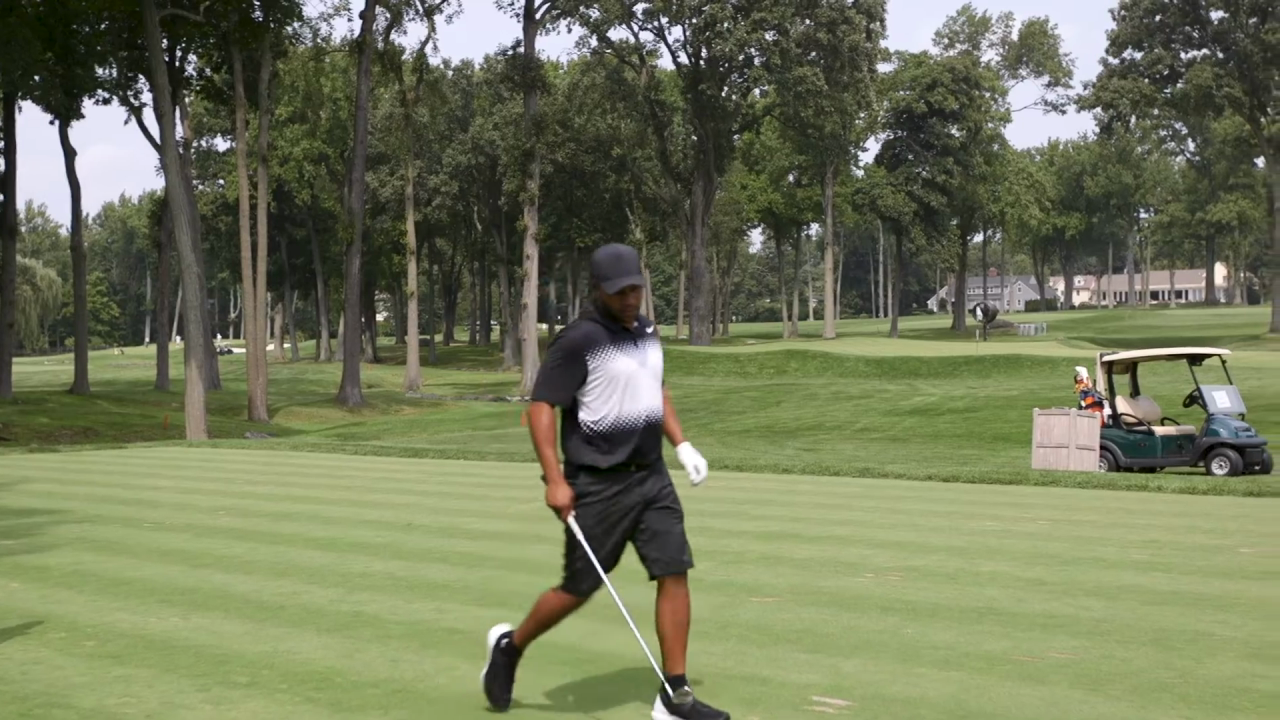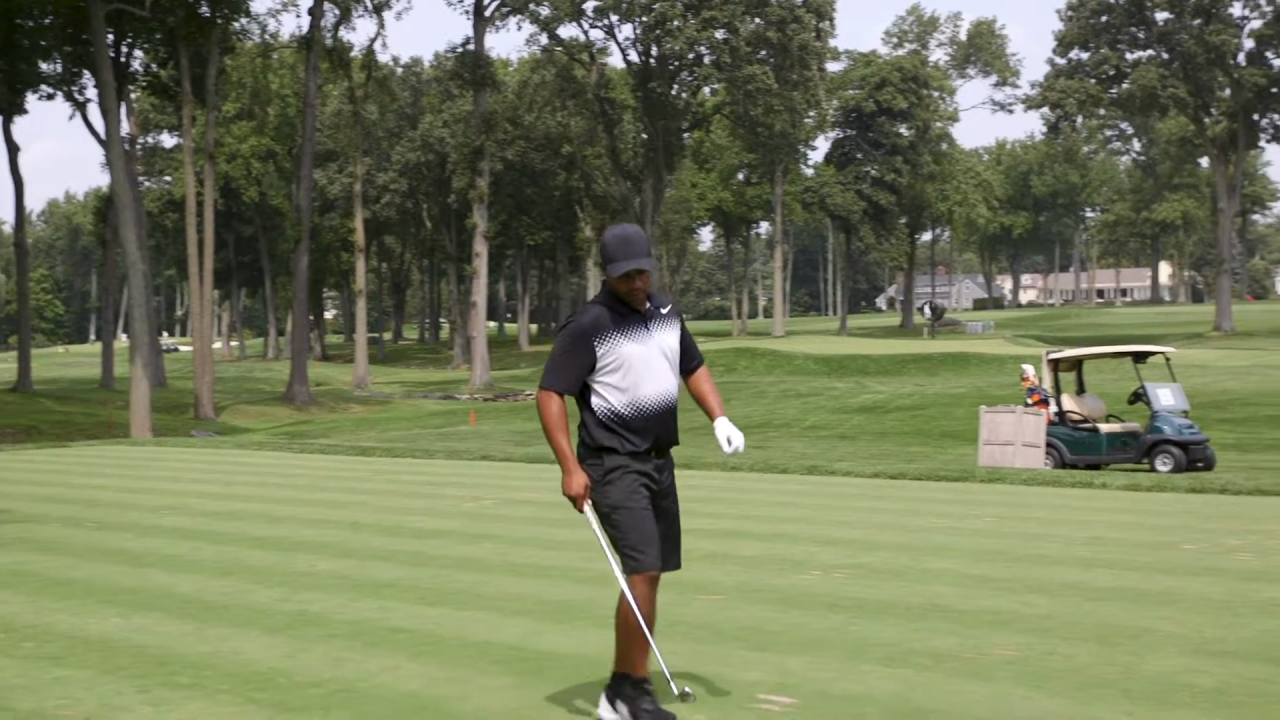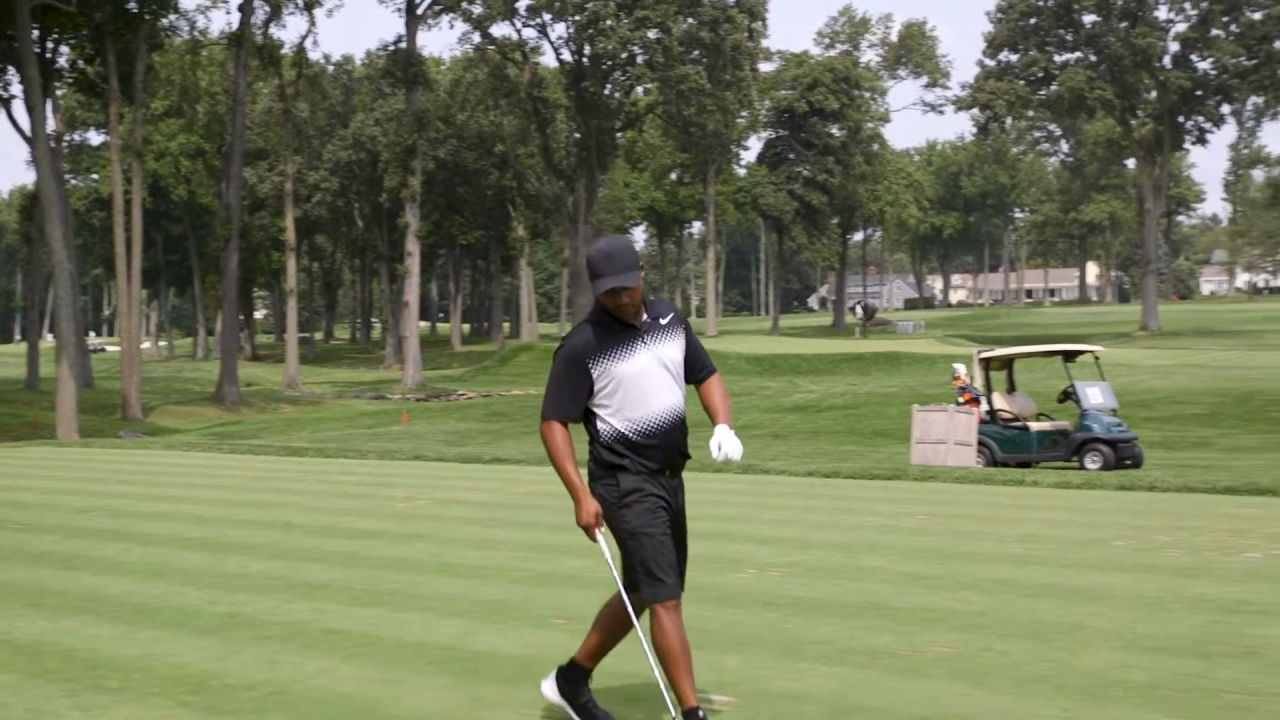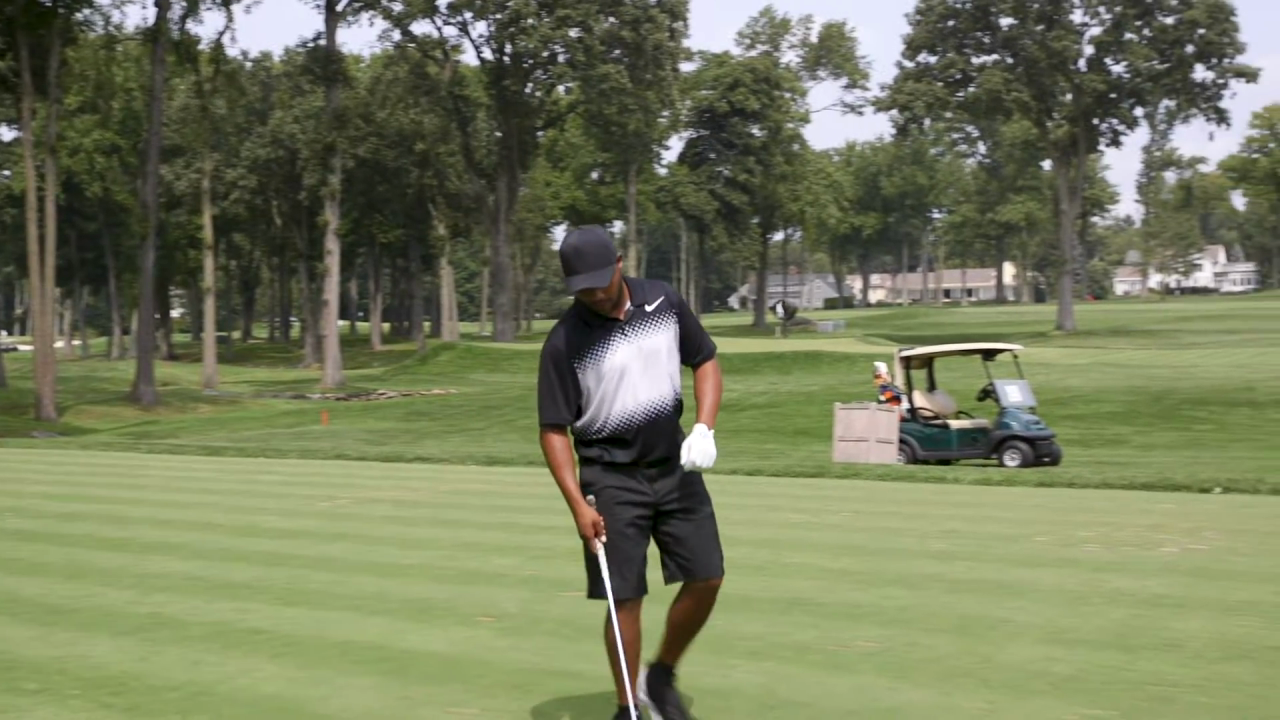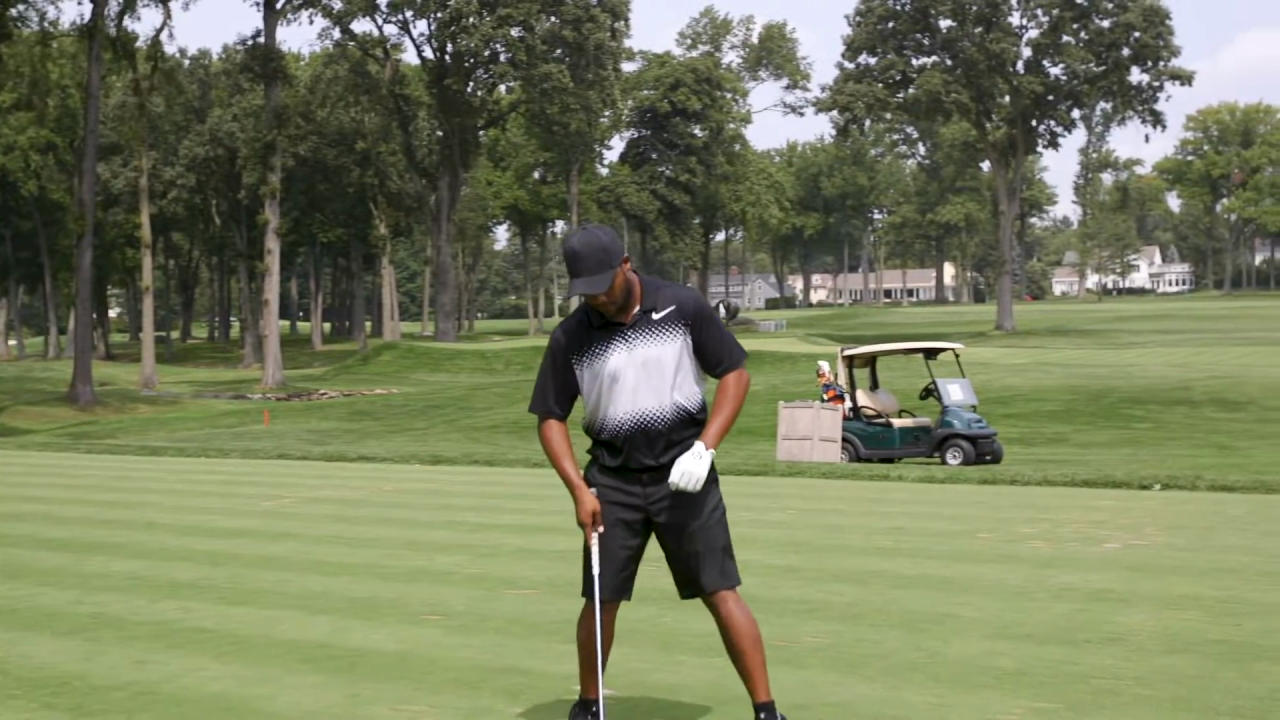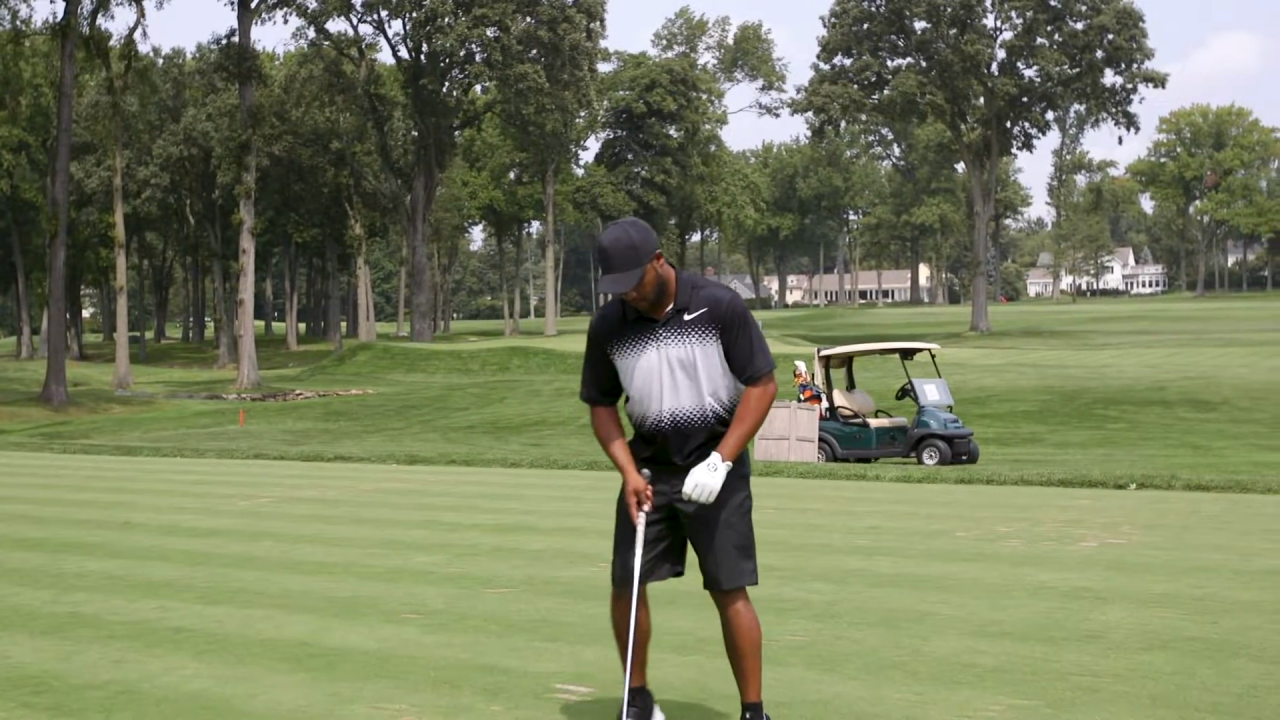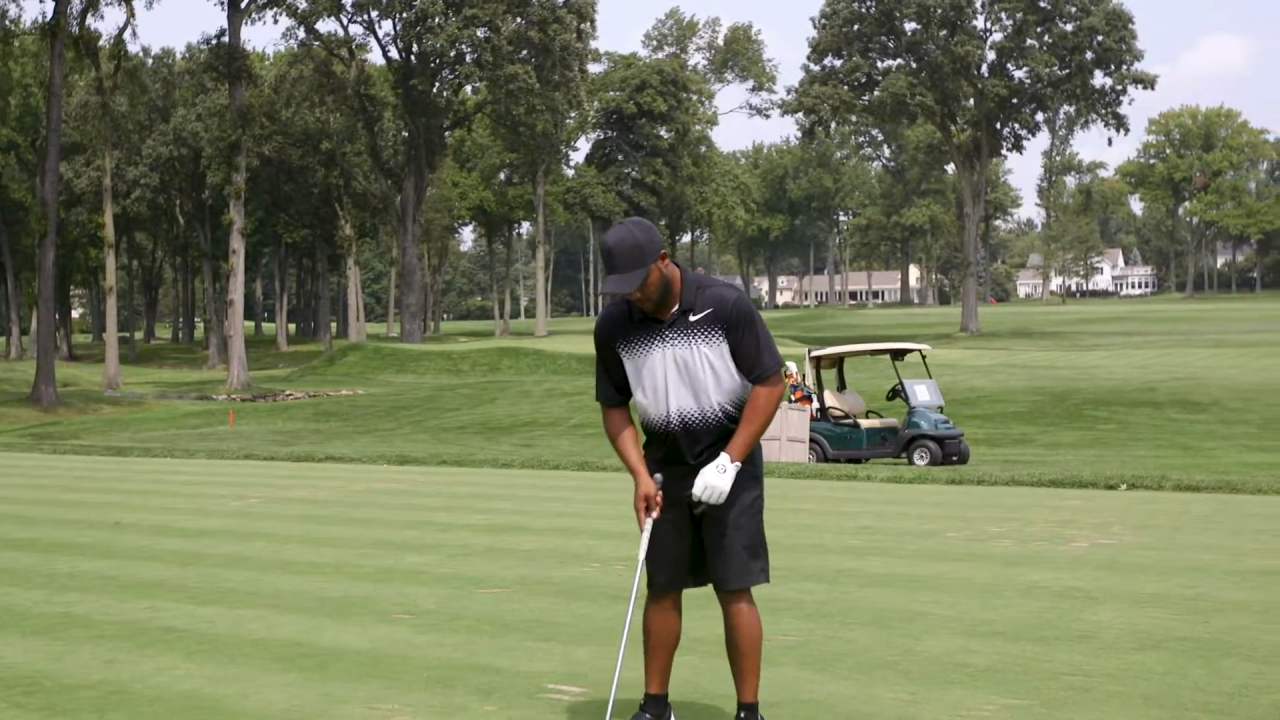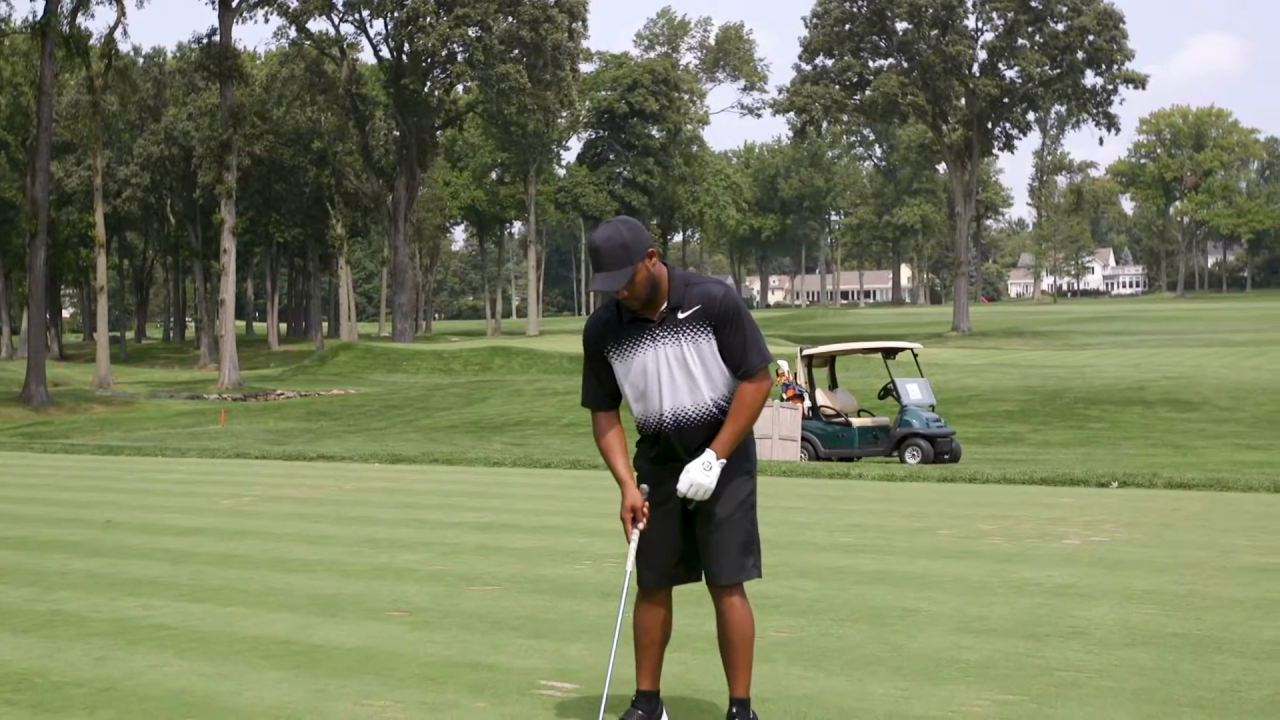
dt=0.5s
person 1, frame 1
left shoulder: (647, 331)
right shoulder: (579, 339)
right elbow: (541, 406)
left wrist: (681, 444)
right wrist: (555, 479)
left hip: (651, 477)
right hip: (597, 483)
left knee: (675, 576)
right knee: (579, 589)
right ankle: (509, 646)
person 1, frame 2
left shoulder: (666, 311)
right shoulder: (588, 324)
left elbow: (694, 368)
right elbow: (549, 394)
left wrist: (720, 419)
right wrist: (570, 468)
left hip: (659, 462)
right hip: (613, 466)
left knee: (644, 575)
right knee: (643, 571)
person 1, frame 3
left shoulder: (669, 318)
right shoulder: (582, 345)
left elbow: (706, 376)
right elbow: (553, 423)
left wrist: (723, 426)
right wrist: (580, 495)
left hip: (669, 478)
right hip: (625, 484)
left knee: (640, 594)
right knee: (665, 599)
left ankle: (570, 680)
person 1, frame 4
left shoulder: (665, 301)
right shoulder: (563, 342)
left elbow: (705, 361)
right elbow: (554, 430)
left wrist: (703, 429)
right wrist: (578, 503)
left hip: (674, 468)
right hip: (611, 478)
left knee: (706, 580)
right knee: (626, 599)
left ankle: (659, 675)
person 1, frame 5
left shoulder: (684, 306)
right shoulder: (570, 337)
left elbow: (734, 373)
right elbow: (551, 418)
left wrist: (704, 448)
right wrist: (579, 489)
left hip: (683, 473)
right hip: (614, 479)
left knee: (720, 591)
right knee: (603, 599)
person 1, frame 6
left shoulder: (721, 306)
right shoulder: (607, 325)
left elbow: (762, 385)
right elbow: (602, 406)
left wrist: (719, 462)
right wrist: (629, 472)
left hip: (715, 466)
right hip: (649, 468)
left knee: (729, 590)
right knee: (626, 585)
person 1, frame 7
left shoulder: (726, 305)
right shoulder: (613, 326)
left elbow: (770, 383)
right elbow: (614, 407)
left wrist: (729, 462)
right wrist: (641, 475)
left hip: (727, 464)
right hip: (664, 468)
left knee: (733, 589)
right knee: (662, 590)
person 1, frame 8
left shoulder: (715, 301)
right shoulder: (602, 329)
left elbow: (757, 380)
right elbow: (604, 413)
left wrist: (714, 458)
right wrist: (627, 486)
left hip: (722, 454)
right hip: (657, 461)
left knee: (726, 584)
right knee: (652, 585)
